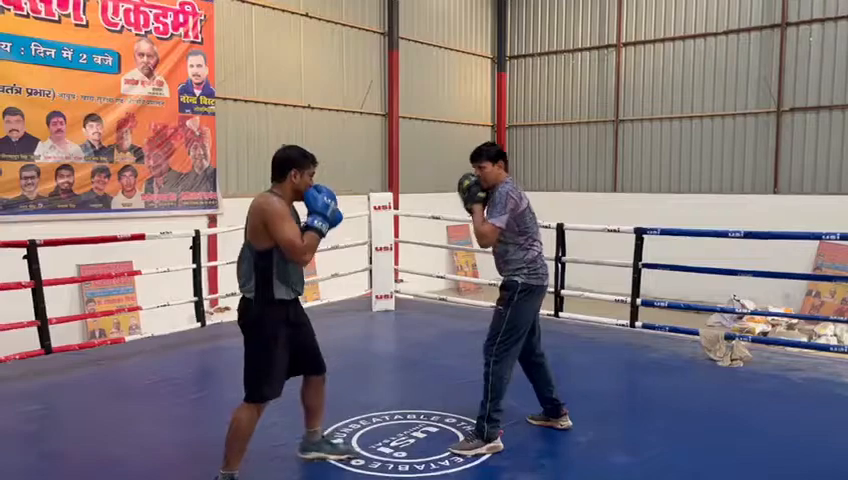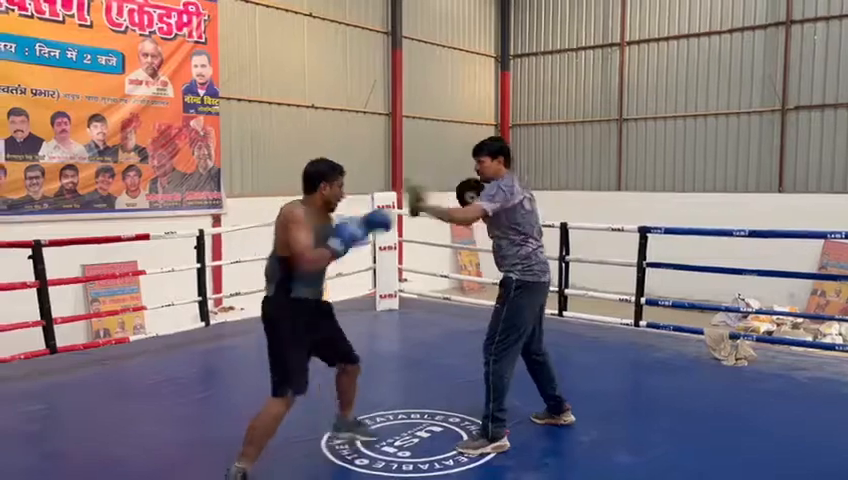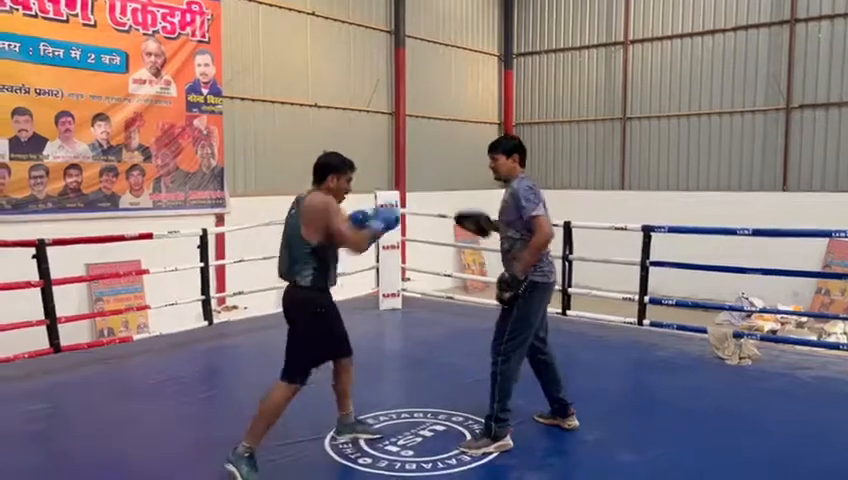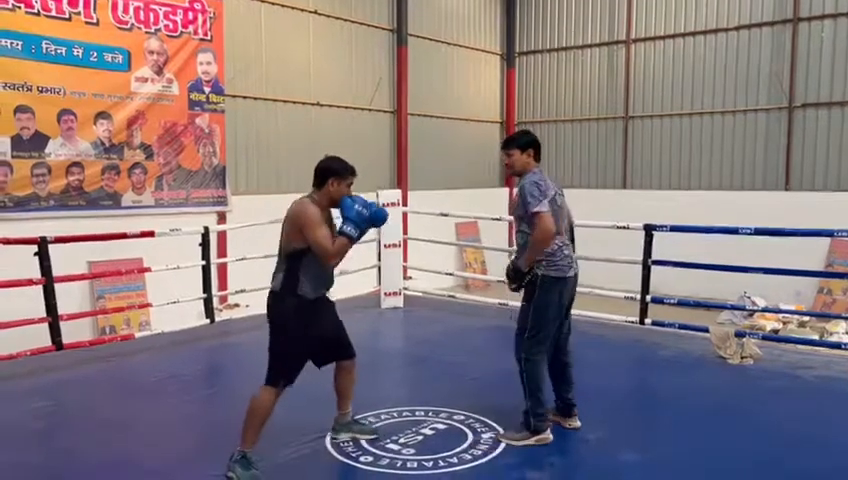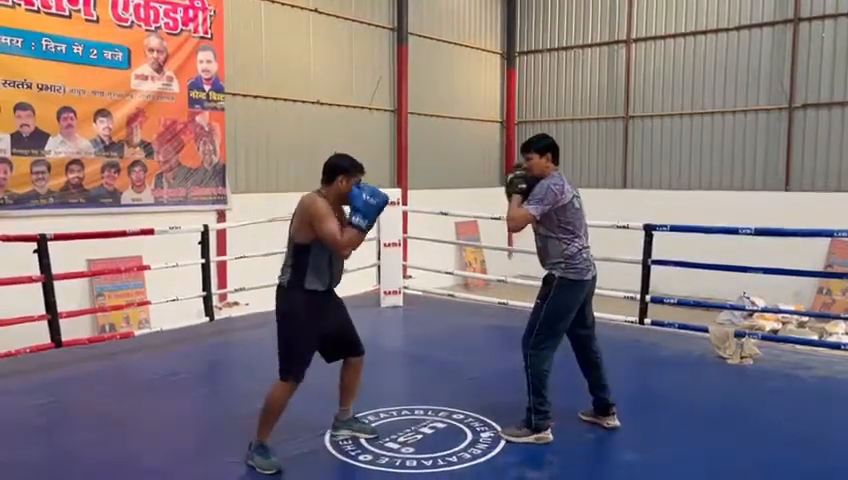
dt=0.4s
person 1, frame 1
left shoulder: (283, 204)
right shoulder: (270, 205)
right elbow: (300, 255)
left wrist: (317, 221)
right wrist: (319, 218)
left hip: (288, 305)
right hip: (264, 311)
left knee: (316, 372)
right knee: (257, 399)
left ankle: (313, 440)
person 1, frame 2
left shoulder: (321, 216)
right shoulder: (295, 213)
left elbow: (326, 246)
right elbow: (308, 262)
left wrist: (365, 225)
right wrist: (340, 241)
left hip: (312, 306)
right hip: (285, 311)
left knee: (350, 363)
right knee: (284, 397)
left ankle: (346, 422)
person 1, frame 3
left shoulder: (303, 203)
right shoulder: (323, 203)
right elbow: (356, 244)
left wrist: (342, 230)
right wrist: (378, 223)
left hip: (311, 295)
right hip: (308, 298)
left knee: (343, 357)
right knee: (293, 380)
left ankle: (346, 422)
right ankle: (242, 454)
person 1, frame 4
left shoulder: (323, 210)
right shoulder: (306, 210)
left elbow: (331, 248)
right elbow: (331, 256)
left wrist: (361, 224)
right wrist: (352, 224)
left hip: (315, 300)
right hip: (290, 305)
left knee: (347, 358)
right knee: (275, 384)
left ankle: (343, 422)
person 1, frame 5
left shoulder: (334, 207)
right shoulder: (314, 205)
left elbow: (346, 248)
right elbow: (342, 246)
left wrist: (367, 212)
right wrist: (363, 215)
left hip: (324, 295)
right hip: (297, 299)
left knee: (355, 355)
right knee: (291, 377)
left ankle: (344, 419)
right ankle: (258, 446)
person 2, frame 1
left shoulder: (505, 193)
right shoulder: (501, 193)
left elbow: (485, 239)
right elbow: (493, 235)
left wrist: (475, 206)
right wrist: (477, 204)
left hip: (523, 282)
right hip: (529, 280)
left knee: (497, 352)
right knee: (529, 349)
left ankle: (488, 434)
right ankle: (556, 412)
person 2, frame 2
left shoulder: (501, 189)
right shoulder: (516, 188)
left elbow: (465, 216)
left wrist: (425, 206)
right wrist: (477, 203)
left hip: (522, 279)
right hip: (536, 276)
left knee: (498, 351)
right knee: (532, 347)
left ankle: (494, 433)
right ankle: (558, 409)
person 2, frame 3
left shoulder: (522, 189)
right shoulder: (515, 190)
left elbow: (544, 233)
left wrist: (518, 272)
left hip: (531, 280)
right hip: (537, 279)
left knee: (505, 351)
right knee: (537, 346)
left ankle: (497, 432)
right ankle: (563, 411)
person 2, frame 4
left shoulder: (530, 184)
right shoulder: (546, 183)
left elbow: (546, 229)
right elbow: (565, 223)
left wrist: (522, 264)
left hip: (548, 275)
right hip: (564, 272)
left knee: (529, 348)
right knee: (557, 344)
left ankle: (537, 426)
right ankle: (566, 411)
person 2, frame 5
left shoulder: (548, 186)
right shoulder: (561, 185)
left elbow: (515, 223)
right elbow: (543, 222)
left wrist: (516, 195)
right wrist: (525, 194)
left hip: (565, 277)
right hip: (583, 274)
left knee: (536, 345)
right knee: (584, 341)
left ankle: (538, 424)
right ankle: (605, 410)
